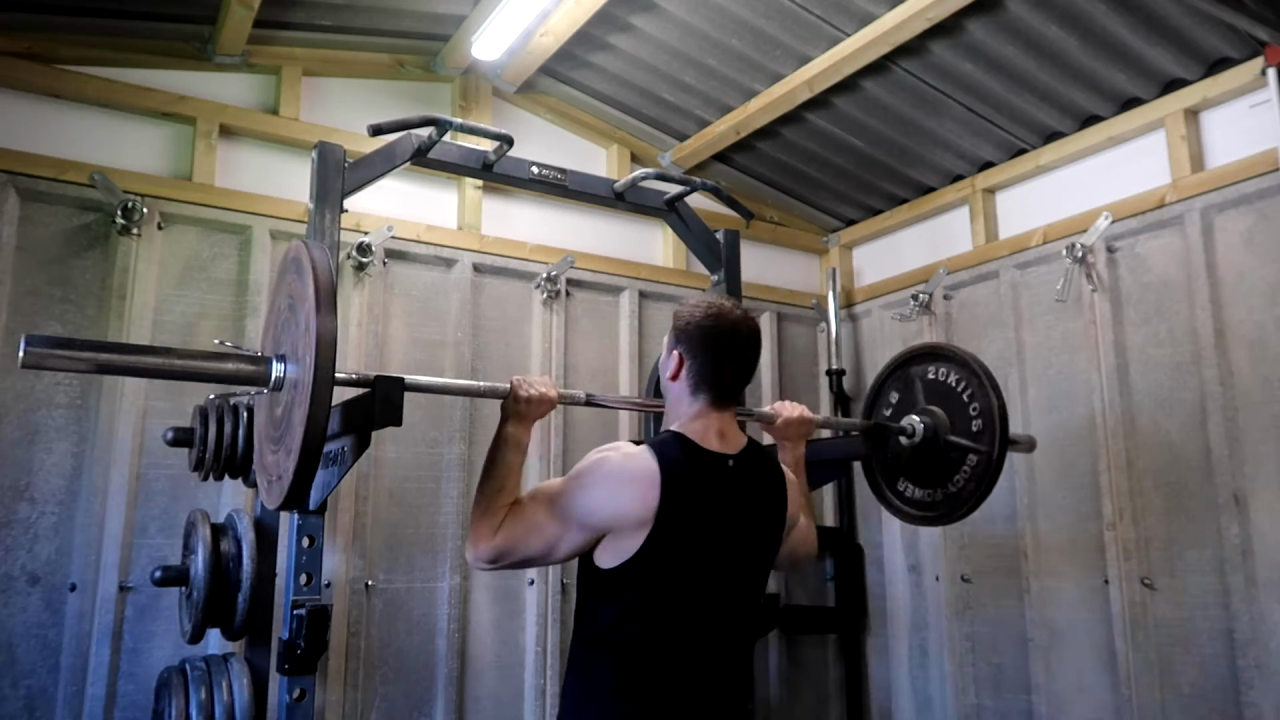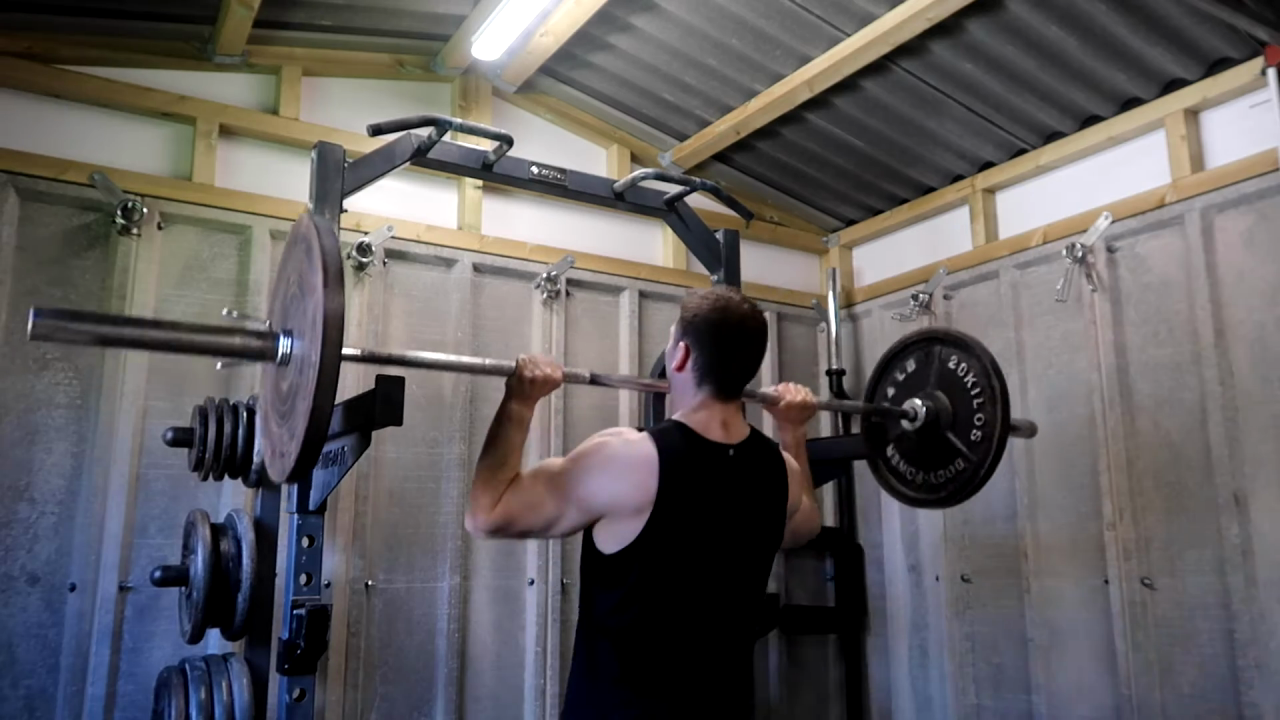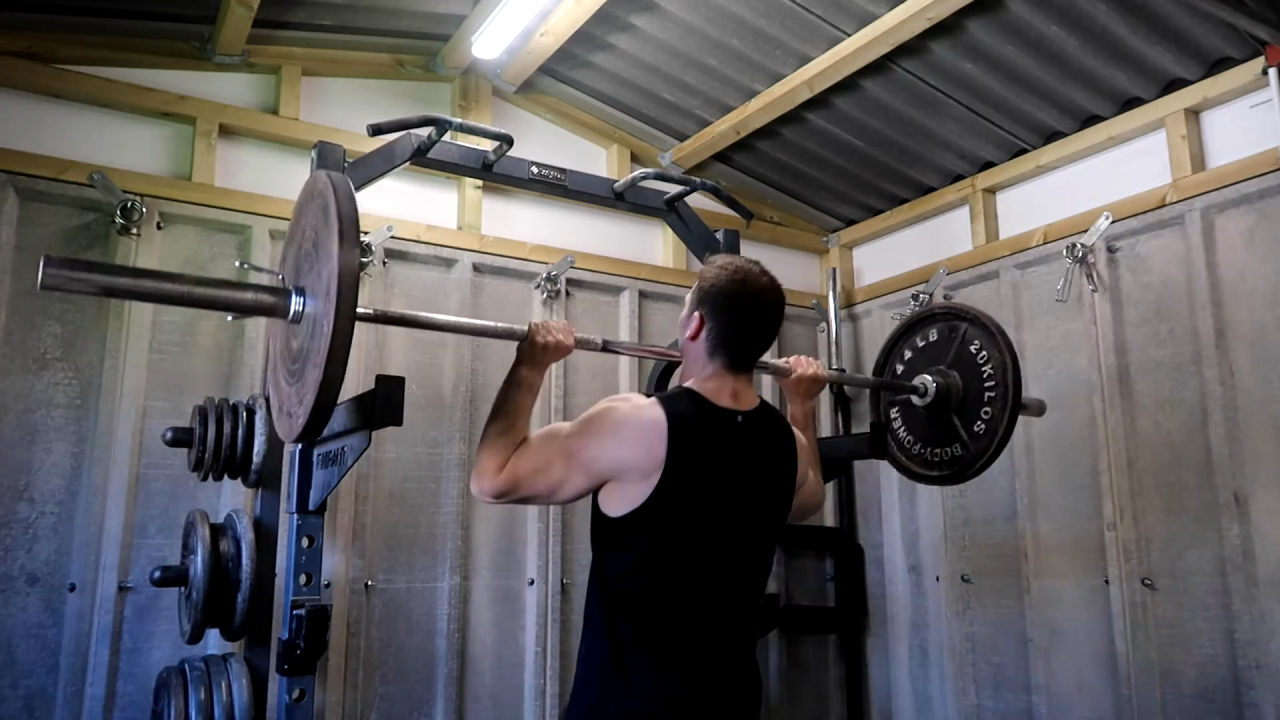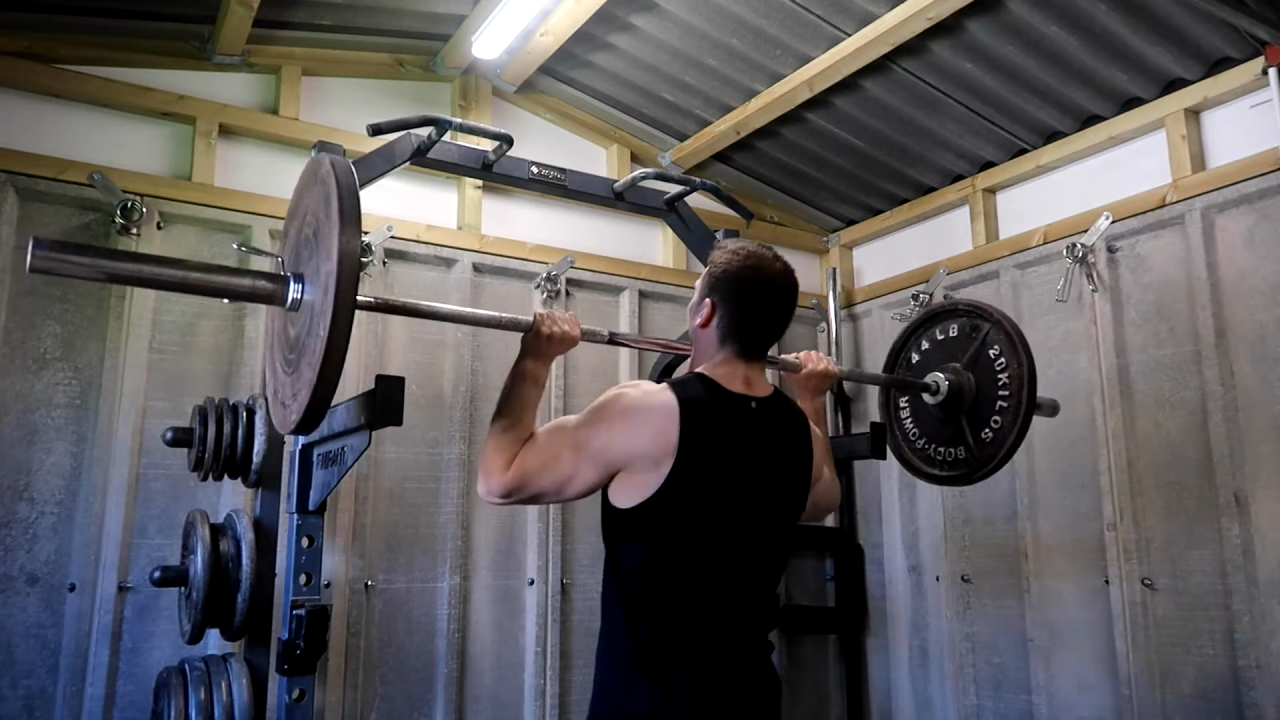
dt=0.2s
person 1, frame 1
left shoulder: (626, 473)
right shoulder: (777, 482)
left elbow: (489, 545)
right elbow: (802, 549)
left wrist: (517, 424)
right wrist: (792, 447)
person 1, frame 2
left shoulder: (627, 460)
right shoulder: (778, 472)
left elbow: (489, 514)
right elbow: (806, 524)
left wrist: (519, 402)
right wrist: (793, 429)
person 1, frame 3
left shoulder: (637, 425)
right shoulder: (785, 444)
left elbow: (494, 479)
right elbow: (810, 498)
left wrist: (529, 368)
right wrist: (802, 404)
person 1, frame 4
left shoulder: (647, 413)
right shoulder: (799, 433)
left elbow: (501, 479)
right elbow: (823, 499)
left wrist: (535, 360)
right wrist: (813, 399)
